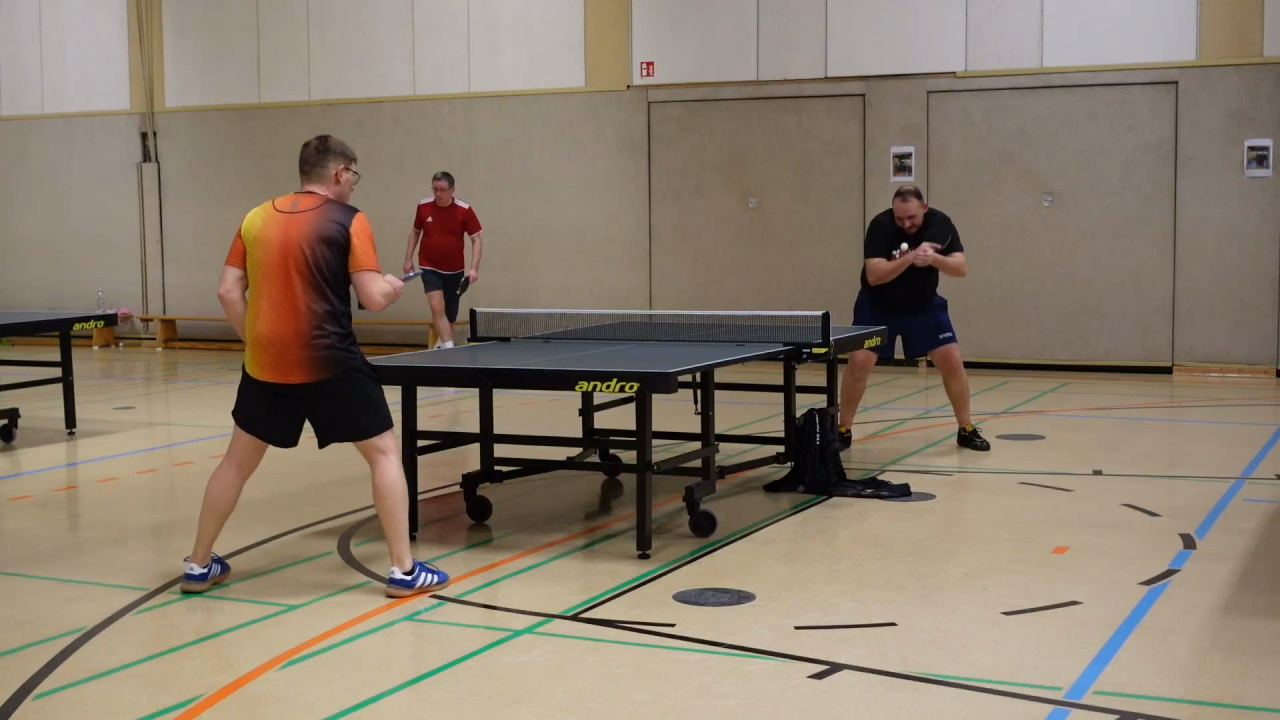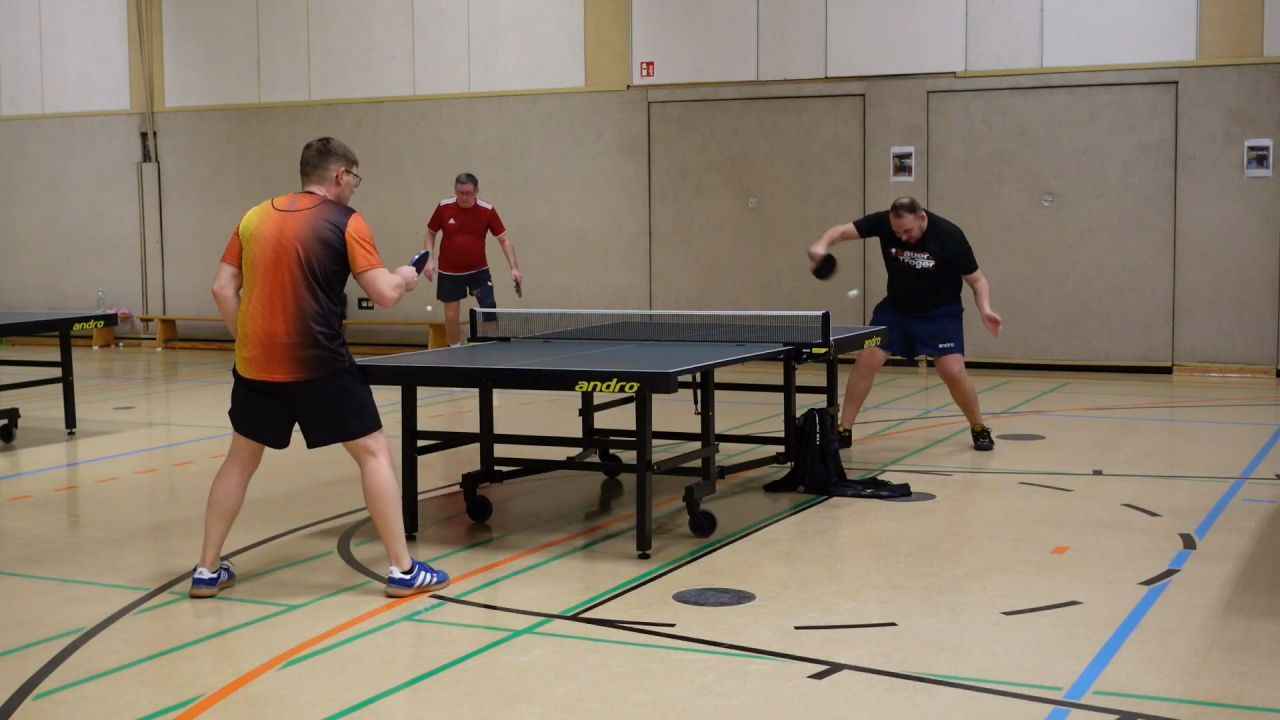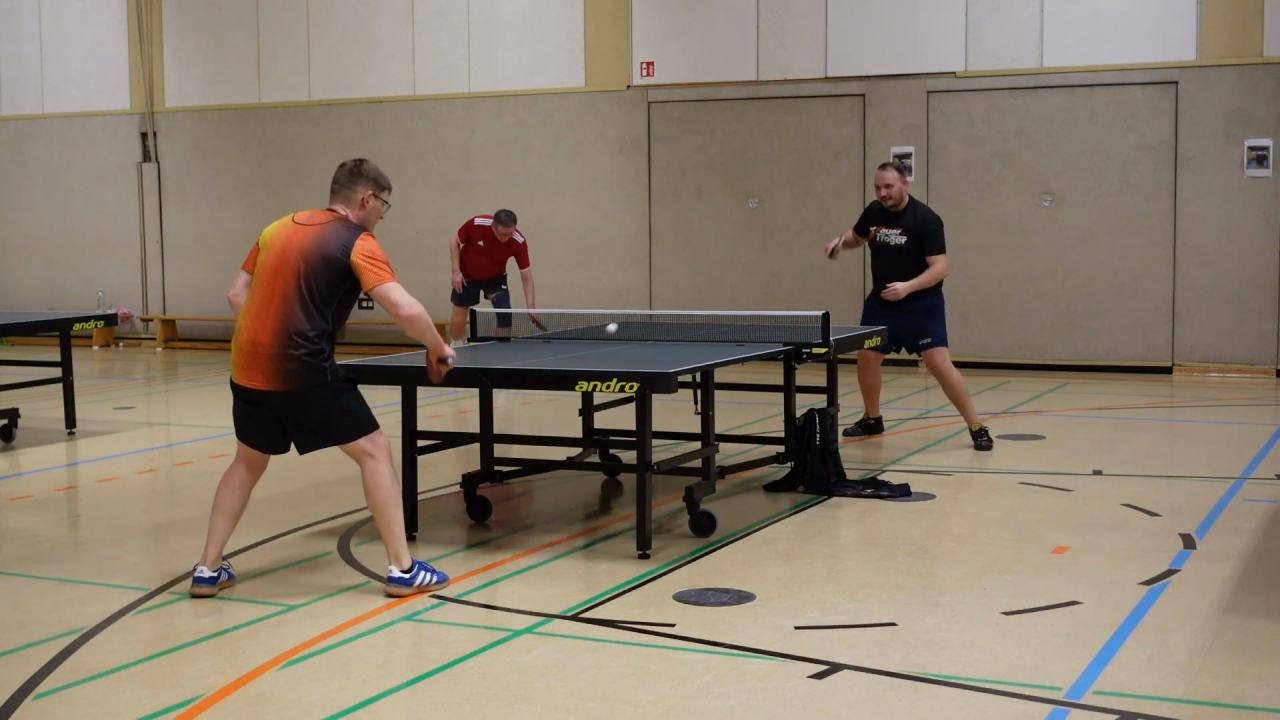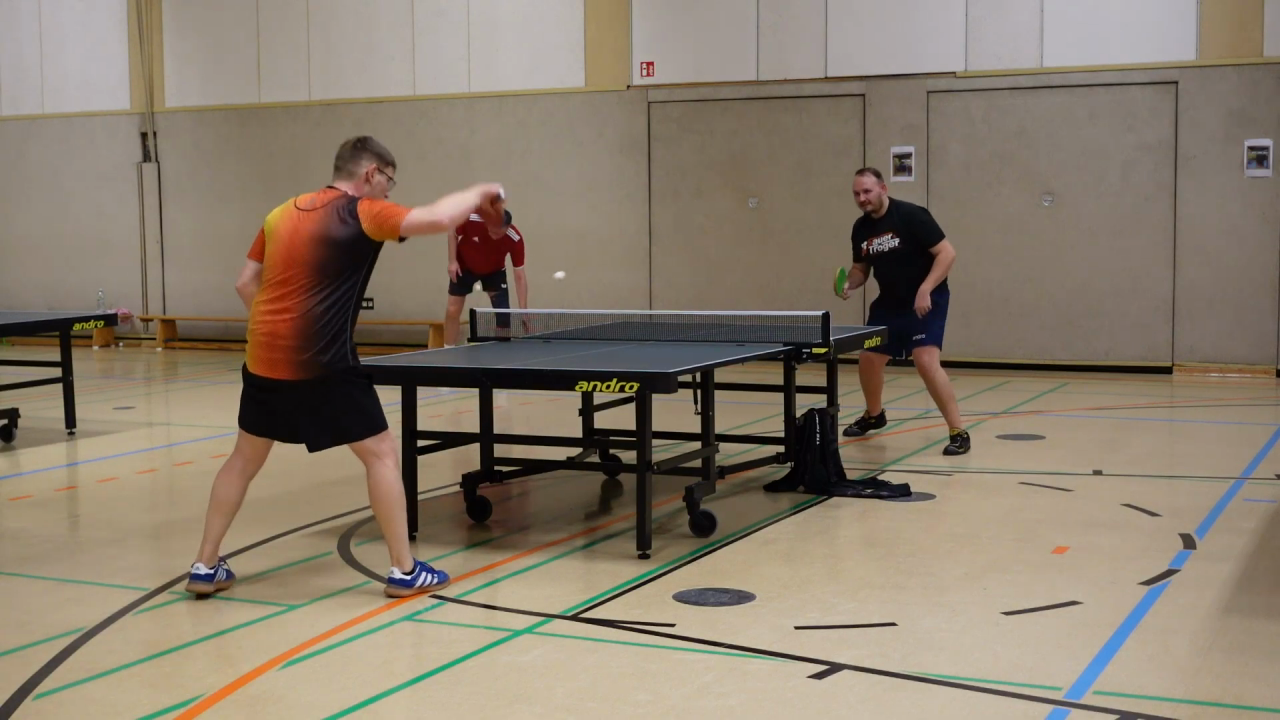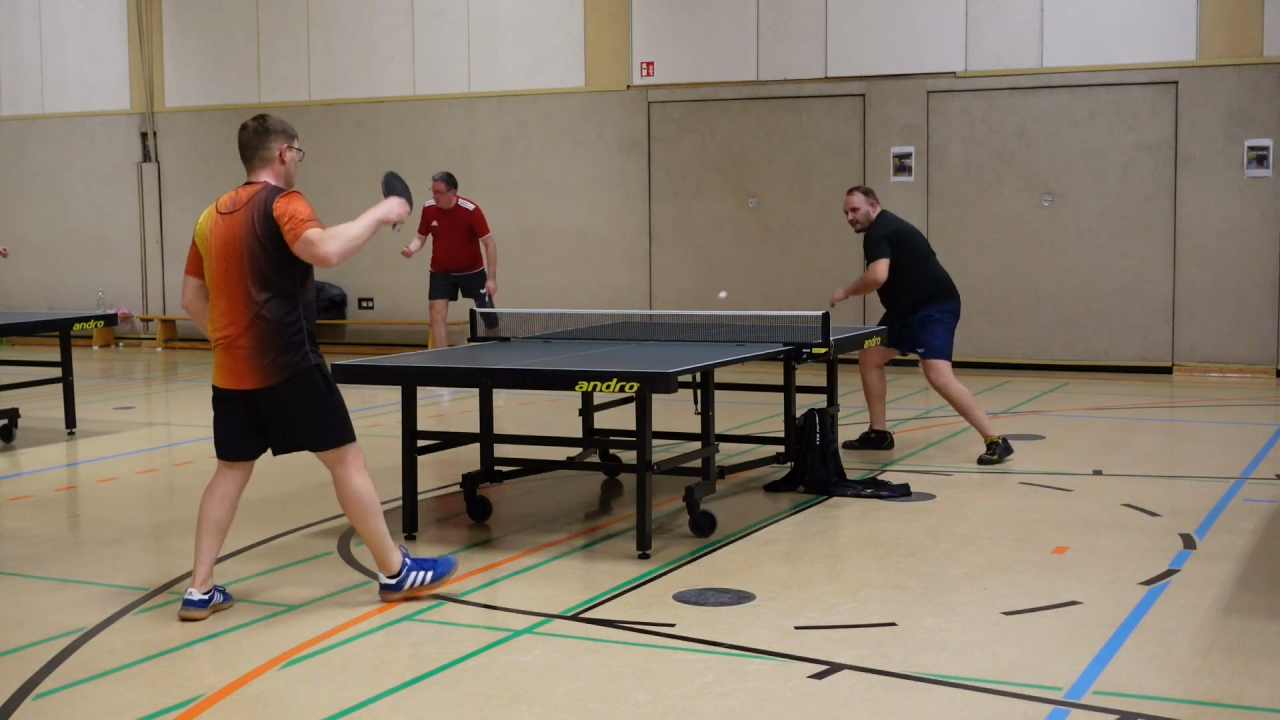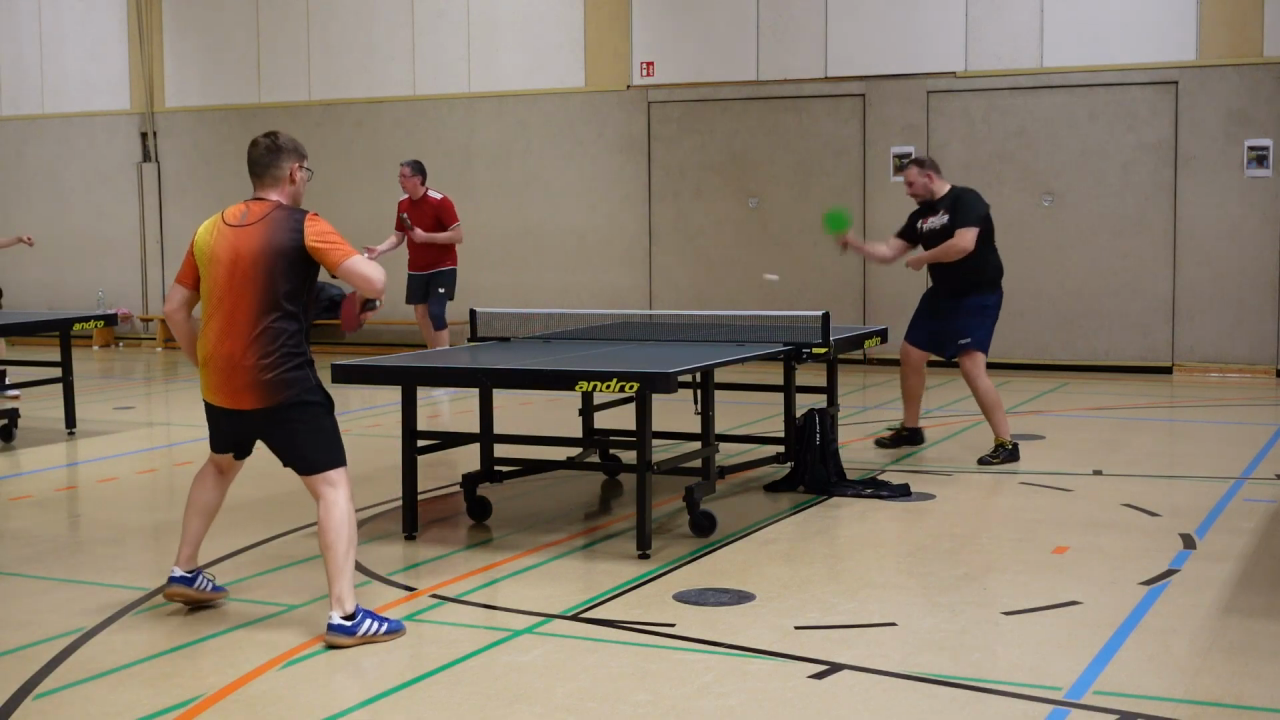
dt=0.4s
person 1, frame 1
left shoulder: (256, 218)
right shoulder: (348, 221)
left elbow: (229, 291)
right elbow: (374, 298)
right wrist: (392, 285)
left hip: (265, 366)
right hip: (329, 364)
left knee: (238, 460)
right knee: (385, 452)
left ankle: (199, 565)
right ankle: (404, 570)
person 1, frame 2
left shoulder: (254, 217)
right shoulder: (345, 221)
left elbow: (222, 289)
right elbow: (385, 294)
right wrist: (405, 276)
left hip: (255, 365)
right hip: (318, 363)
left knee: (240, 460)
right knee: (374, 453)
left ankle: (207, 570)
right ankle: (402, 569)
person 1, frame 3
left shoulder: (279, 228)
right shoulder: (357, 243)
left elbow: (237, 295)
right elbow: (406, 310)
right wrist: (439, 348)
left hip: (247, 368)
right hip: (303, 371)
left knee: (247, 463)
right knee: (375, 451)
left ankle: (207, 569)
right ankle: (402, 569)
person 1, frame 4
left shoulder: (283, 212)
right shoulder: (361, 214)
left elbow: (246, 285)
right elbow: (437, 218)
right wrist: (480, 192)
left hip: (263, 361)
right hip: (321, 365)
left knee: (245, 457)
right knee: (381, 454)
left ankle: (205, 566)
right ankle: (404, 570)
person 1, frame 5
left shoulder: (209, 217)
right shoulder: (281, 204)
left elbow: (192, 299)
right elbow: (327, 251)
right wrist: (381, 212)
left hip: (231, 374)
right hip: (288, 367)
left knee: (230, 472)
right knee: (348, 461)
left ankle: (199, 590)
right ankle: (394, 571)
person 1, frame 6
left shoulder: (210, 230)
right shoulder: (303, 227)
left elbow: (174, 310)
right elbow: (372, 281)
right wrist: (365, 292)
left hip: (221, 385)
right hip: (284, 386)
left knee: (219, 465)
right knee: (333, 488)
left ankle: (184, 572)
right ankle: (344, 614)
person 2, frame 1
left shoulder: (939, 223)
right shoulder: (880, 226)
left elbow: (960, 268)
right elbow: (874, 277)
left wrist: (935, 259)
right wrist: (911, 257)
left hip: (924, 305)
right hip: (878, 304)
left knee: (952, 361)
right knee: (860, 360)
left ankle: (966, 430)
right ankle: (843, 430)
person 2, frame 2
left shoulder: (949, 236)
right shoulder: (885, 223)
left elbow: (976, 279)
right elbow: (845, 229)
left wrist: (986, 310)
right wrist: (822, 245)
left hip: (941, 313)
right hip: (896, 309)
left knee: (953, 371)
right knee: (866, 361)
left ankle: (980, 429)
right ankle: (843, 430)
person 2, frame 3
left shoulder: (925, 219)
right shoulder: (873, 212)
left elbow: (940, 267)
right elbow: (855, 238)
left wrist: (907, 287)
right wrist: (838, 242)
left hip: (921, 303)
right hip: (881, 302)
left knee: (940, 364)
right knee: (867, 359)
left ankle: (977, 428)
right ankle: (872, 419)
person 2, frame 4
left shoulder: (912, 216)
right shoulder: (860, 229)
left elbow: (947, 253)
right elbow: (861, 270)
left wrist: (925, 291)
right wrist: (849, 284)
left hip: (927, 299)
right hip: (891, 302)
left knee: (926, 362)
right knee: (869, 358)
left ankle: (958, 433)
right ankle: (873, 414)
person 2, frame 5
left shoulder: (879, 231)
right shoulder: (892, 228)
left elbow: (878, 276)
right elbow: (908, 270)
left wrist: (846, 293)
left hip: (934, 310)
right hip: (908, 311)
left knee: (940, 377)
right knee: (869, 358)
left ankle: (995, 440)
right ankle: (879, 432)
person 2, frame 6
left shoulder: (965, 199)
right shoulder: (920, 214)
left elbow: (964, 245)
right elbow: (890, 252)
left wrist: (923, 258)
right wrist: (857, 245)
left hip: (977, 297)
right hip: (940, 298)
left knee: (972, 369)
right knee: (910, 356)
left ankle: (1006, 444)
right ankle: (911, 428)
